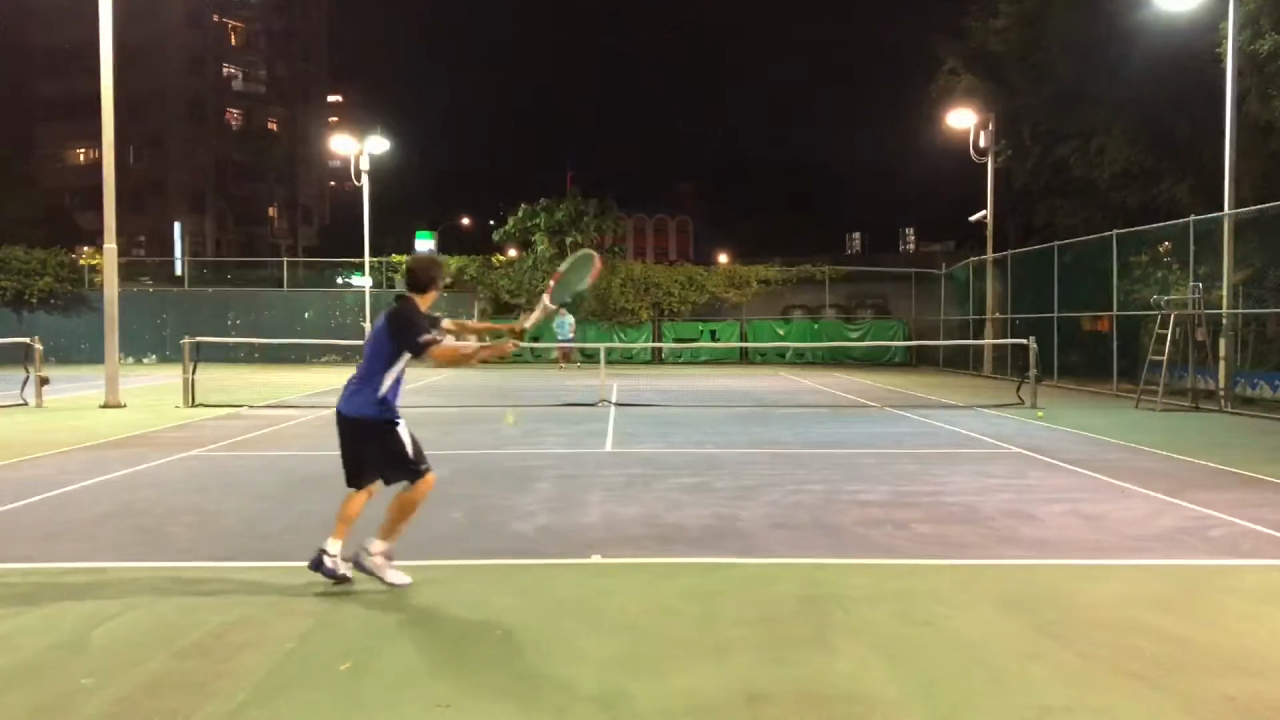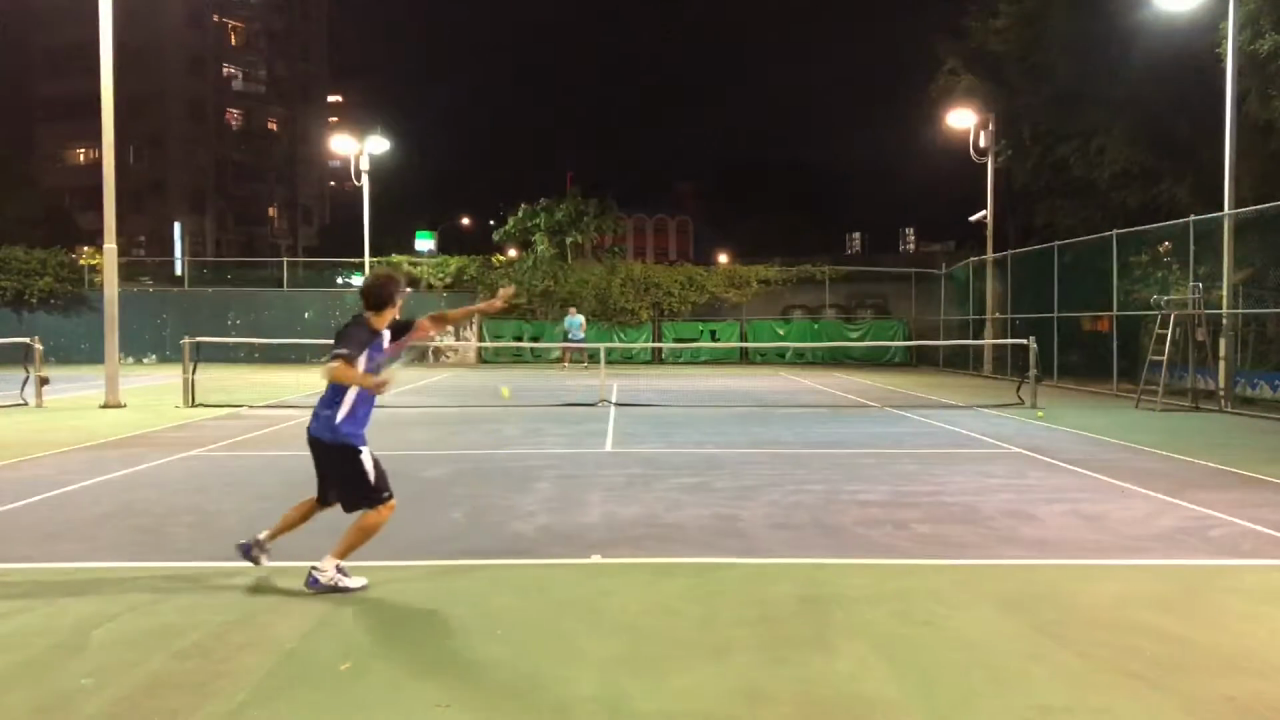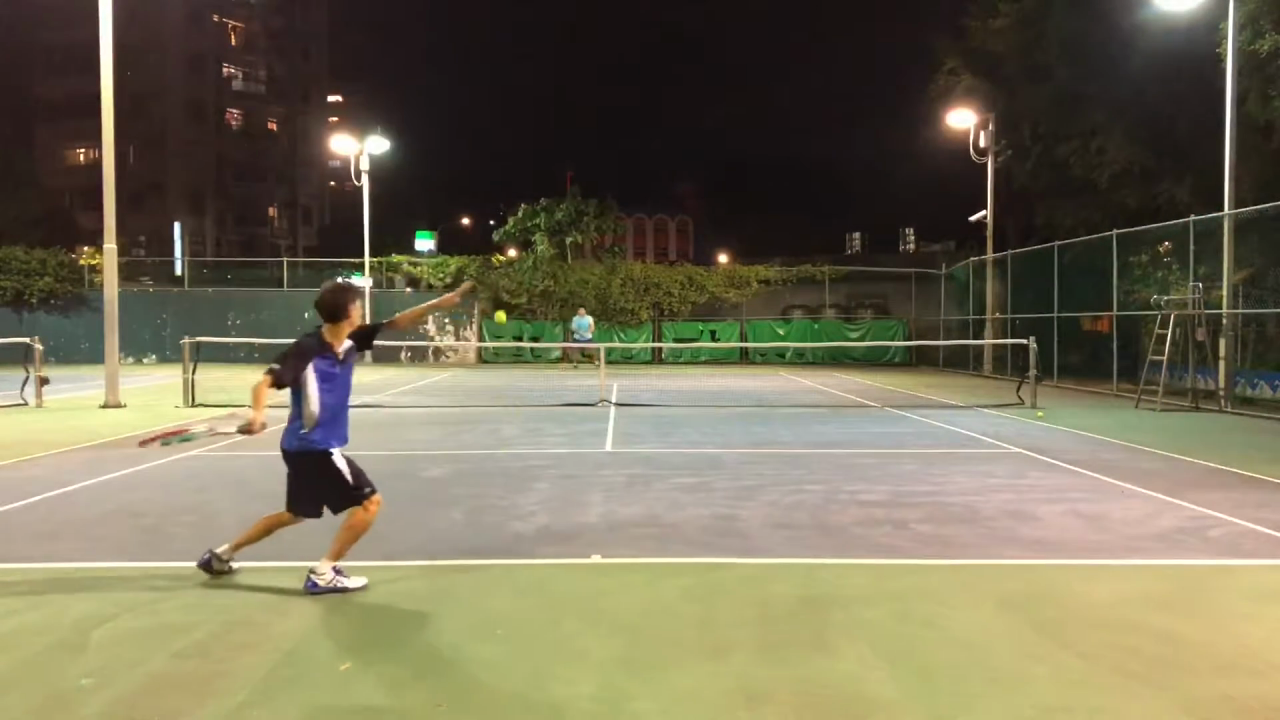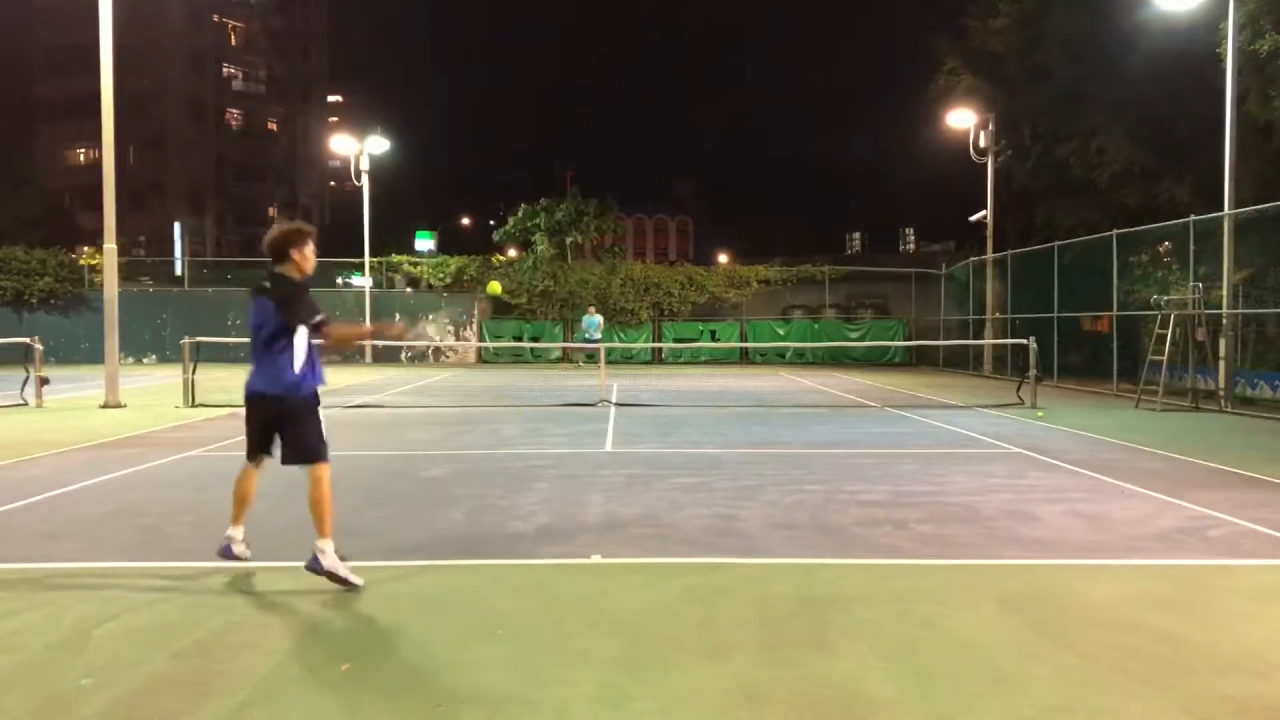
dt=0.2s
person 1, frame 1
left shoulder: (403, 312)
right shoulder: (408, 317)
left elbow: (454, 325)
right elbow: (439, 356)
left wrist: (502, 329)
right wrist: (484, 350)
left hip: (351, 409)
right hip: (374, 412)
left knee: (363, 485)
right knee: (421, 480)
left ankle: (330, 554)
right ankle: (374, 552)
person 1, frame 2
left shoulder: (384, 330)
right shoulder: (356, 333)
left elbow: (433, 320)
right elbow: (333, 370)
left wrist: (483, 307)
right wrist: (366, 381)
left hip: (328, 432)
right hip: (340, 436)
left knee: (326, 500)
right knee: (383, 505)
left ankle: (260, 542)
right ankle: (326, 570)
person 1, frame 3
left shoulder: (350, 341)
right shoulder: (305, 350)
left elbow: (395, 323)
right elbow: (263, 384)
left wrist: (442, 302)
right wrist: (257, 413)
left hip: (305, 445)
right hip: (311, 446)
left knee: (294, 514)
right knee: (369, 502)
left ankle: (220, 554)
right ankle: (324, 573)
person 1, frame 4
left shoulder: (263, 290)
right shoulder: (294, 292)
right elbow: (331, 335)
right wrist: (378, 330)
left hip: (260, 390)
right hip: (292, 392)
left knee: (254, 462)
right knee: (319, 469)
left ankle: (233, 538)
right ankle: (325, 554)
